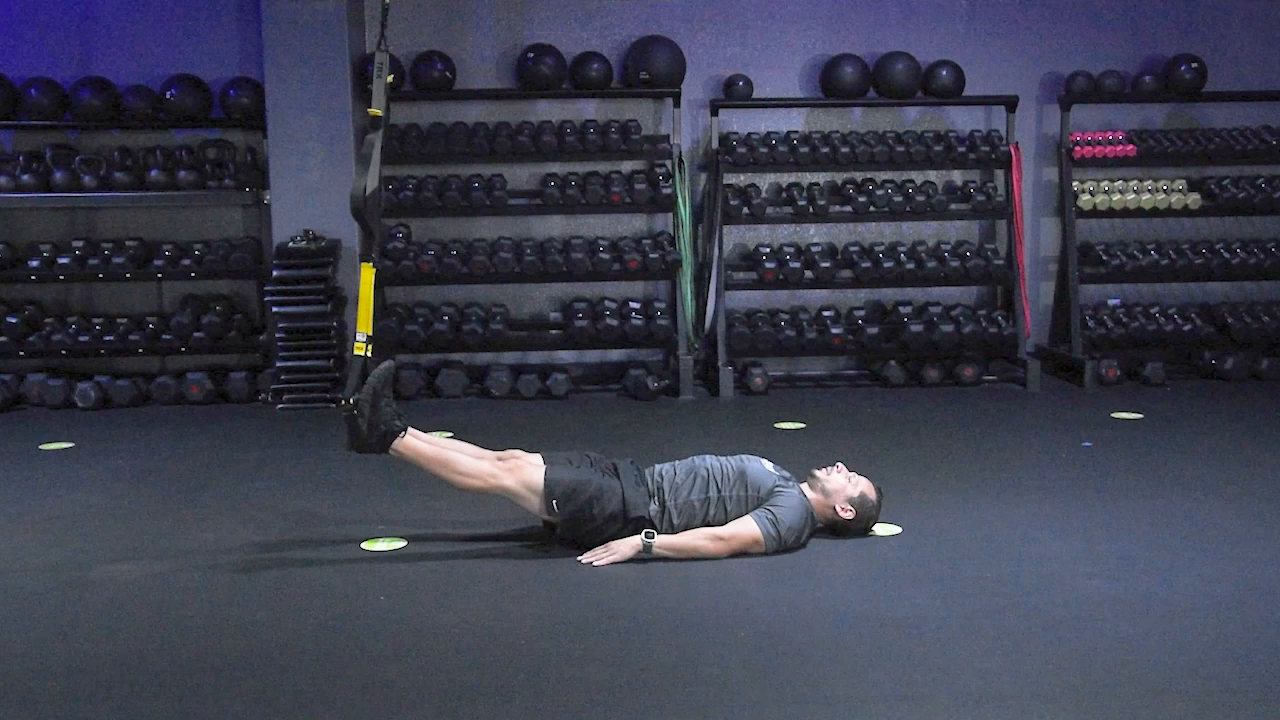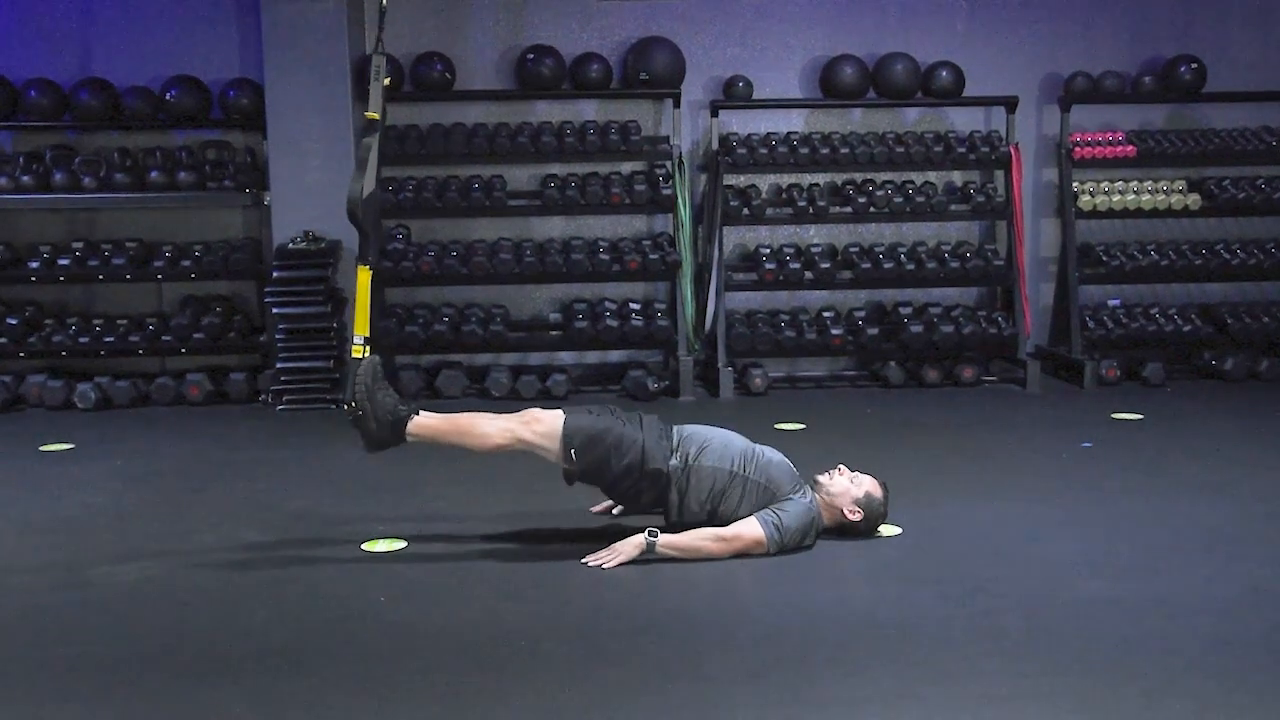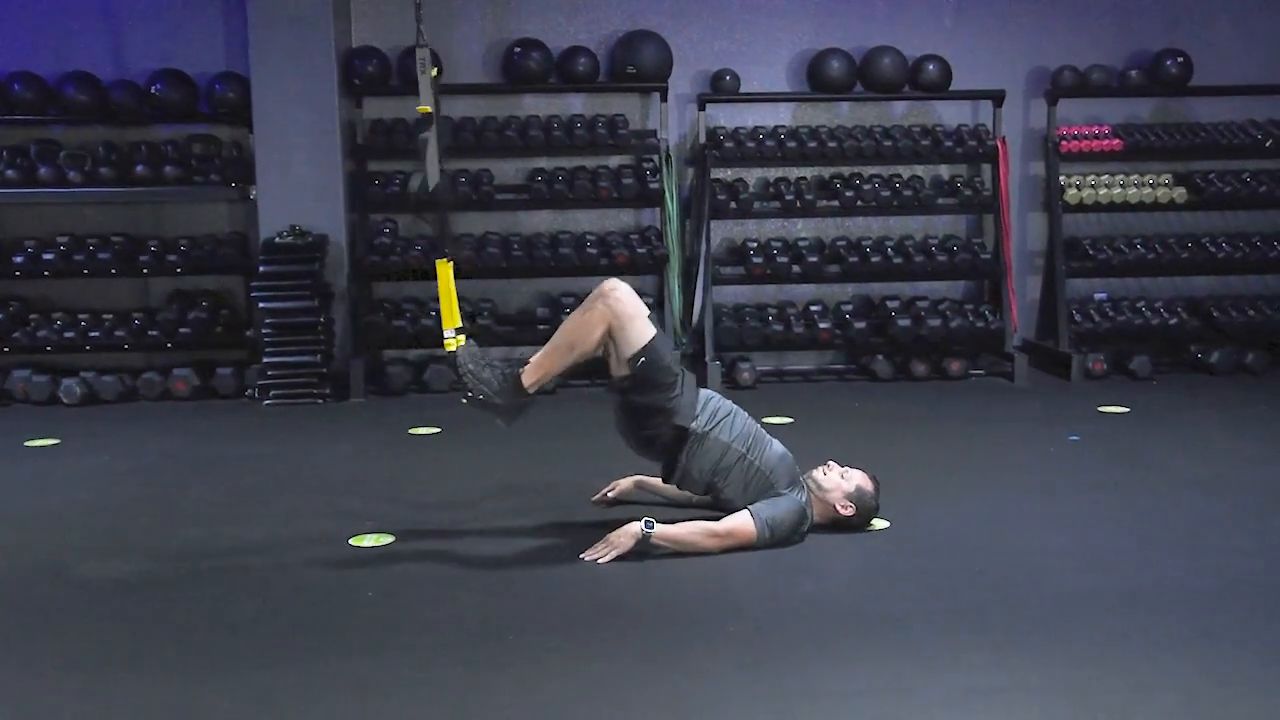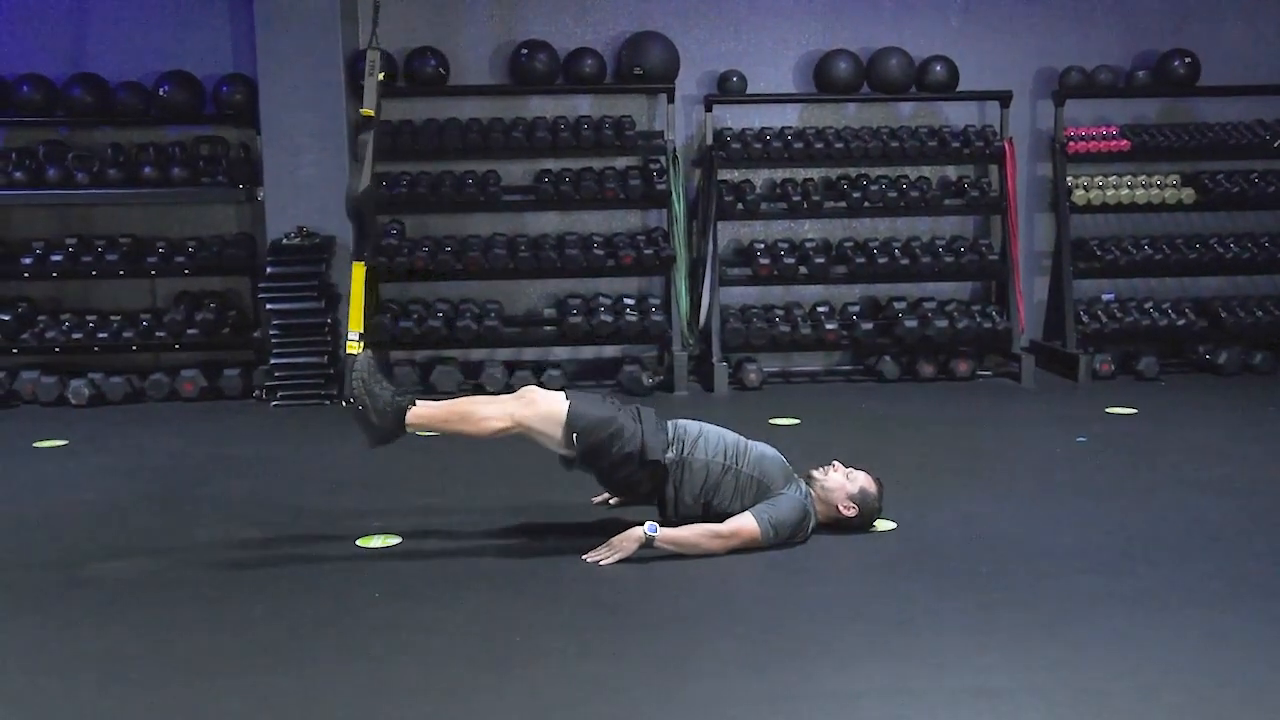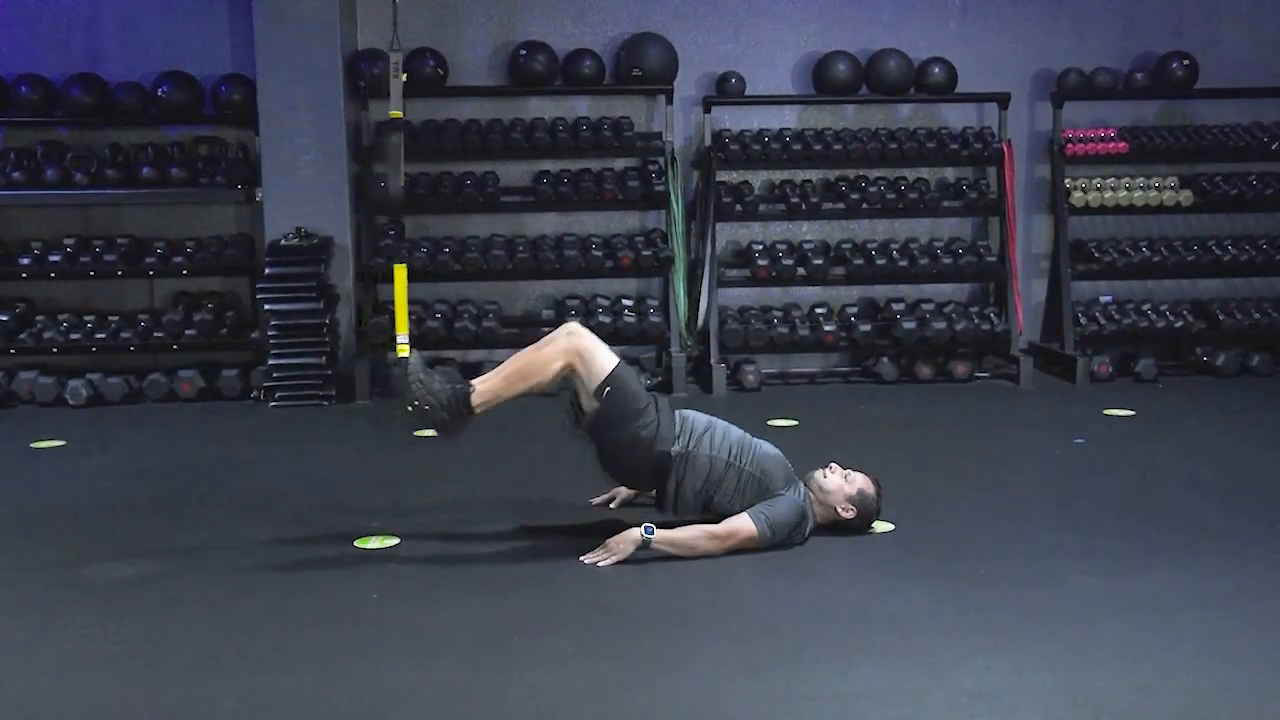
dt=1s
person 1, frame 1
left shoulder: (794, 514)
right shoulder: (783, 485)
left elbow: (724, 540)
left wrist: (641, 542)
left hip: (639, 508)
right hip: (641, 481)
left knee: (509, 476)
right knee: (513, 460)
left ankle: (390, 436)
right ankle: (391, 430)
person 1, frame 2
left shoulder: (802, 518)
right shoulder: (796, 490)
left elbow: (728, 540)
left wrist: (647, 541)
left hip: (659, 468)
right hip: (664, 450)
left knee: (525, 429)
right knee: (532, 420)
left ankle: (400, 426)
right ankle: (404, 418)
person 1, frame 3
left shoulder: (792, 514)
right shoulder: (793, 490)
left elbow: (723, 534)
left wrist: (645, 531)
left hip: (673, 423)
right hip: (686, 416)
left knee: (613, 299)
right knee: (613, 294)
left ankle: (514, 388)
right ankle: (516, 380)
person 1, frame 4
left shoulder: (795, 513)
right shoulder: (788, 482)
left elbow: (724, 536)
left wrist: (647, 533)
left hip: (654, 464)
right hip: (658, 441)
left knee: (525, 410)
right knee: (529, 400)
left ankle: (397, 416)
right ankle: (402, 409)
person 1, frame 5
left shoulder: (793, 517)
right shoulder: (791, 491)
left elbow: (720, 536)
left wrist: (644, 534)
left hip: (656, 450)
right hip: (669, 442)
left knee: (572, 340)
right knee: (572, 337)
left ankle: (459, 403)
right ankle: (465, 396)
